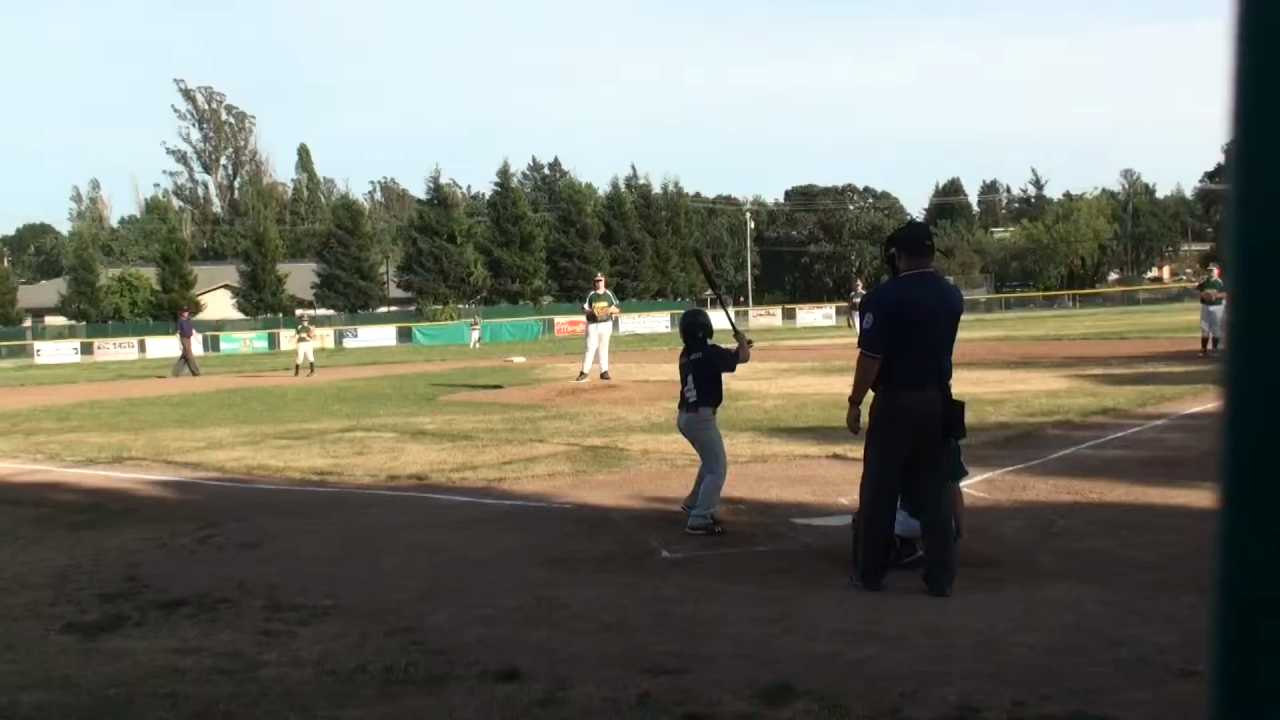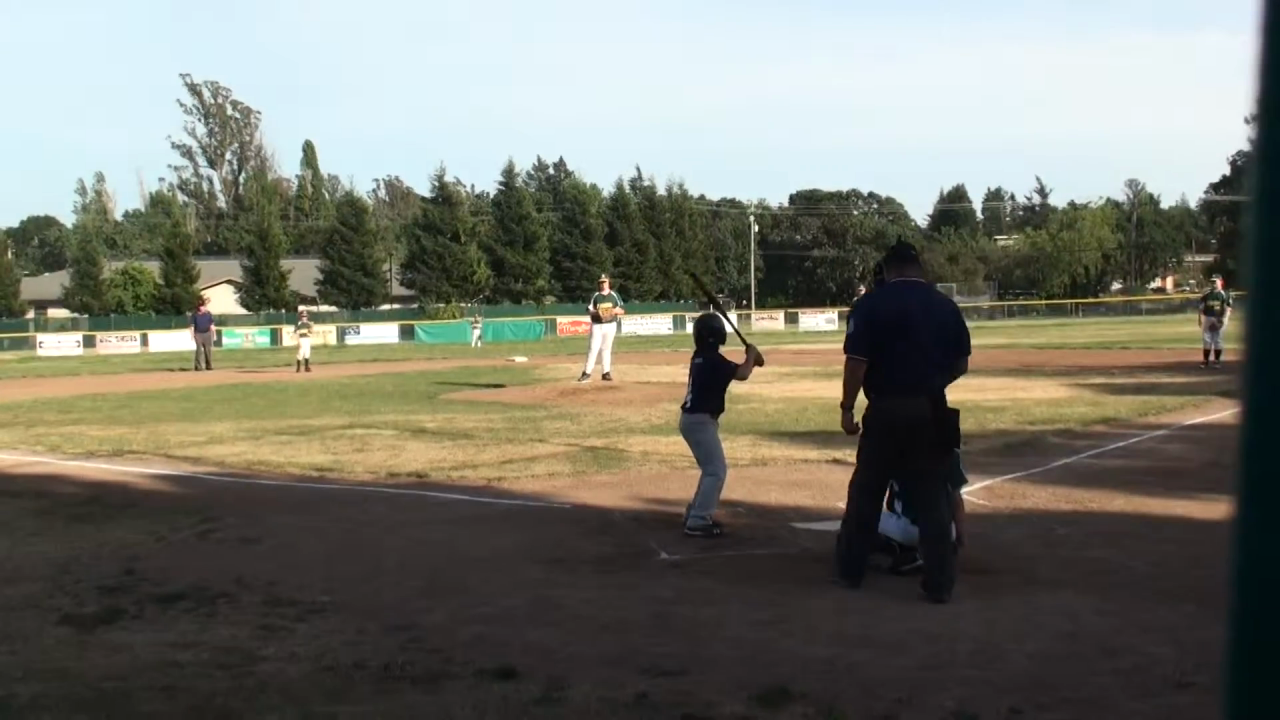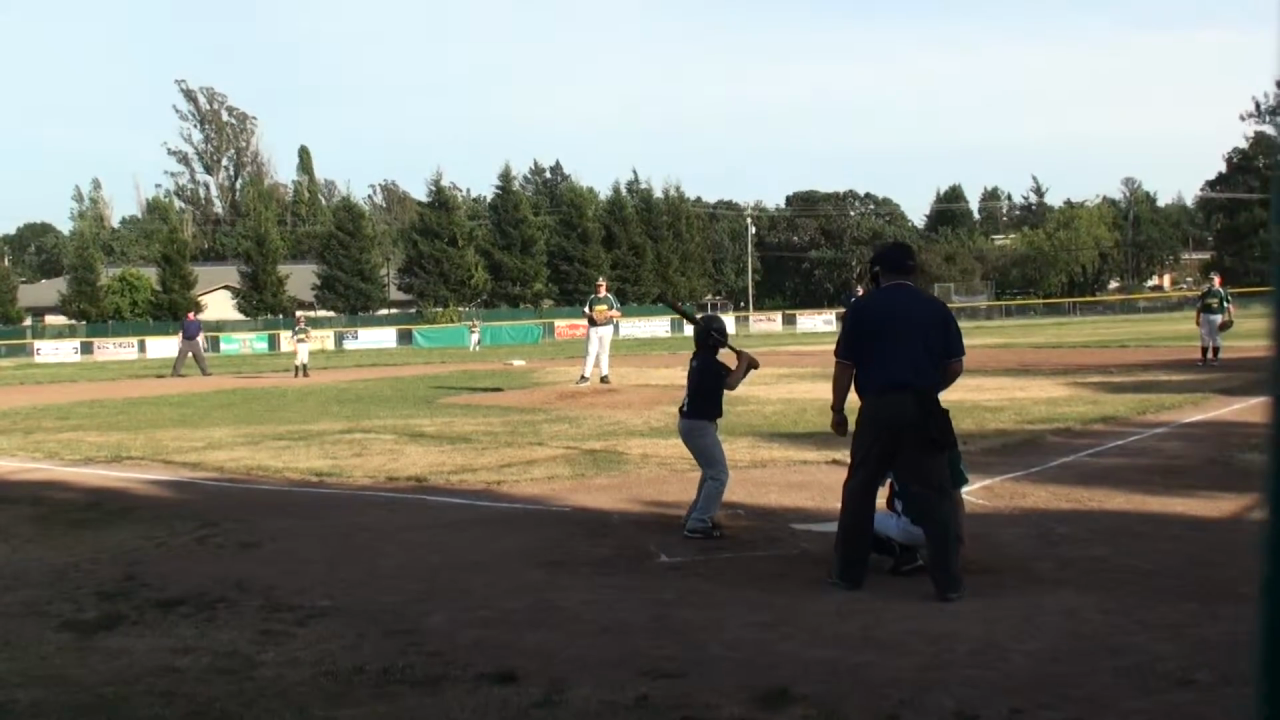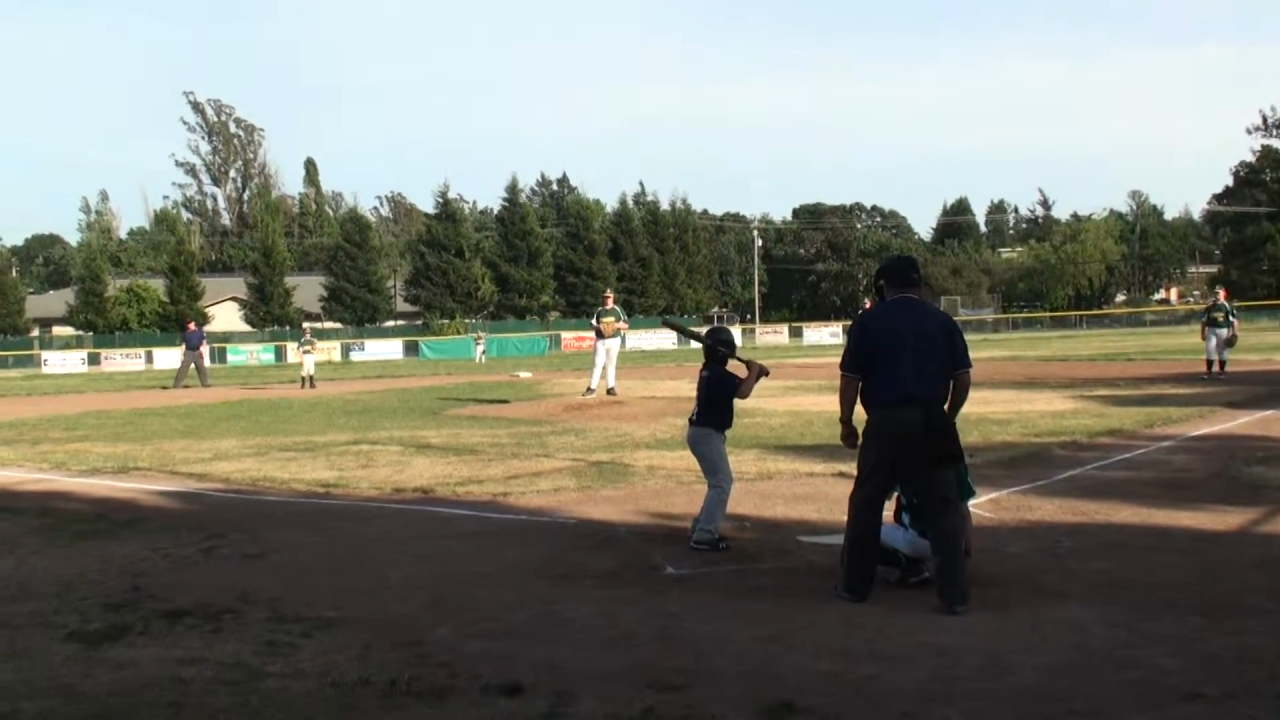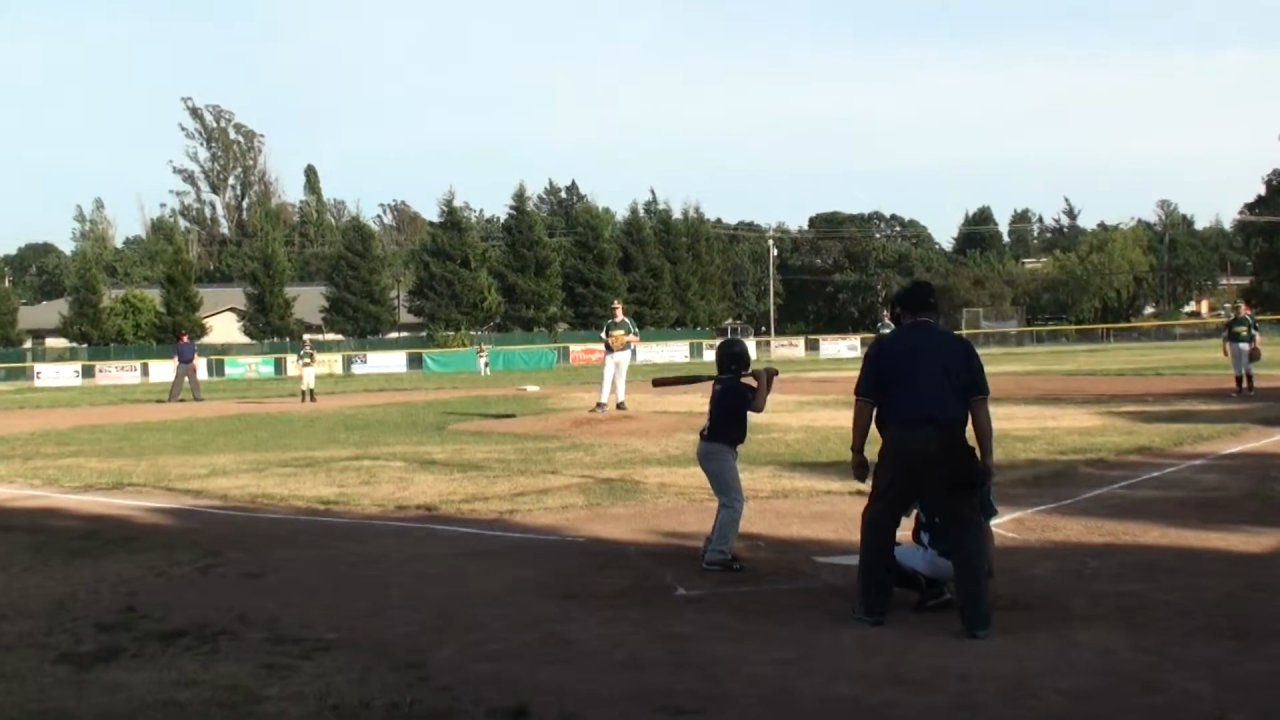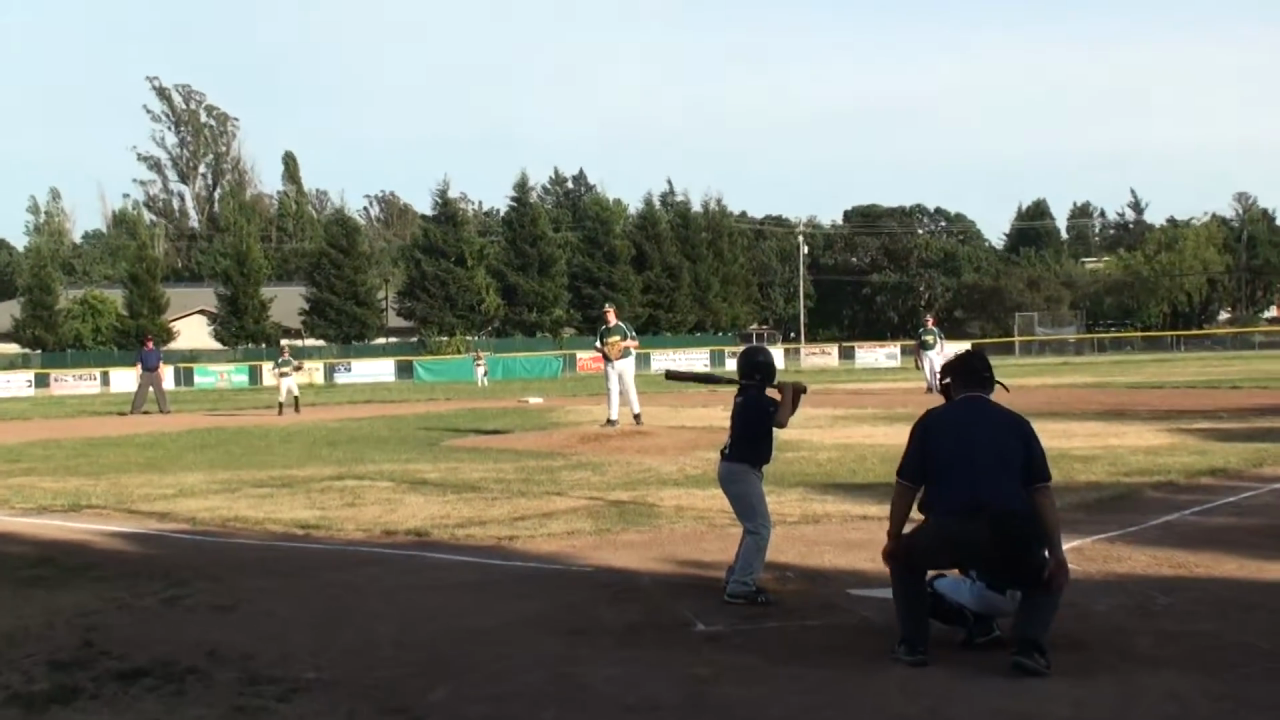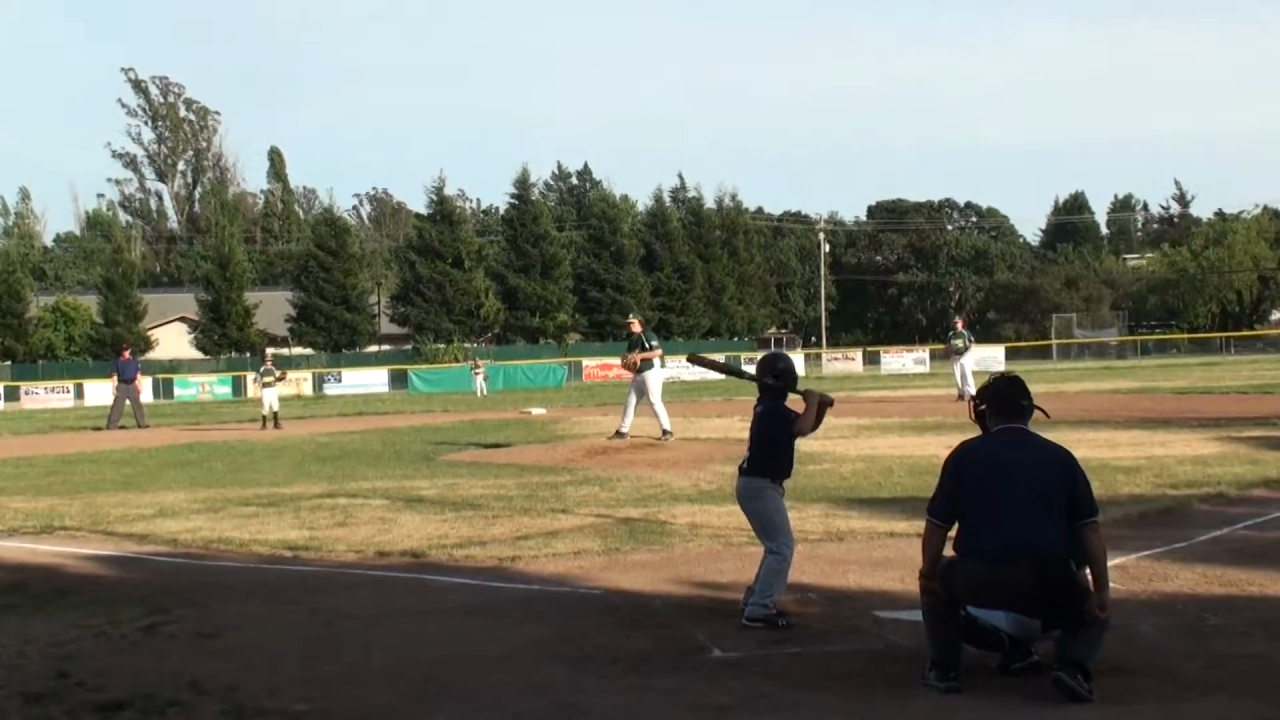
dt=0.7s
person 1, frame 1
left shoulder: (885, 296)
right shoulder: (951, 295)
left elbow: (871, 357)
left wrist: (855, 402)
left hip: (895, 403)
right hip: (937, 401)
left knee: (879, 489)
right knee: (934, 490)
left ankle: (869, 573)
right ankle: (940, 578)
person 1, frame 2
left shoulder: (872, 304)
right shoulder: (945, 306)
left elbow: (857, 362)
right elbow: (960, 364)
left wrist: (847, 408)
left hip: (886, 410)
right hip: (930, 410)
left knee: (866, 492)
right knee: (932, 497)
left ankle: (850, 570)
right ankle: (939, 583)
person 1, frame 3
left shoulder: (863, 307)
right shoulder: (936, 308)
left elbow: (844, 365)
right elbow: (954, 367)
left wrist: (837, 410)
left hip: (877, 410)
right hip: (922, 410)
left knee: (859, 491)
right knee: (935, 495)
left ankle: (848, 573)
right ankle: (948, 581)
person 1, frame 4
left shoulder: (868, 321)
right shoulder: (942, 321)
left elbow: (850, 379)
right elbow: (962, 379)
left wrist: (846, 422)
right wrist: (946, 415)
left hip: (884, 423)
right hip: (929, 423)
left knee: (866, 503)
right knee: (942, 507)
left ankle: (855, 585)
right ankle: (954, 595)
person 1, frame 5
left shoulder: (884, 346)
right shoulder: (960, 346)
left elbow: (865, 404)
right elbow: (979, 405)
left wrist: (857, 452)
right wrist: (987, 458)
left hip: (899, 446)
right hip: (948, 446)
left knee: (878, 525)
right knee: (966, 531)
left ankle: (872, 607)
right ankle: (977, 618)
person 1, frame 6
left shoulder: (932, 421)
right shoulder: (1016, 424)
left elbow: (906, 487)
right elbow: (1041, 492)
left wrist: (893, 538)
right wrist: (1056, 552)
left hip: (945, 531)
right hip: (1003, 533)
left knee: (904, 559)
right knee: (1046, 579)
left ankle: (913, 644)
right ankle: (1029, 646)
person 1, frame 7
left shoulder: (966, 454)
right shoulder: (1059, 456)
left elbow: (937, 525)
right elbow: (1089, 527)
left wrist: (928, 576)
right wrist: (1100, 590)
left hip: (980, 580)
right hip: (1046, 582)
left knee: (938, 578)
right knee: (1092, 612)
left ankle: (944, 668)
right ankle: (1072, 665)
person 2, frame 1
left shoulder: (686, 354)
right shoulder: (709, 352)
right elbow: (744, 357)
left wrist: (739, 347)
right wrist: (742, 341)
left hip: (686, 416)
right hip: (701, 417)
left knee: (710, 462)
right knee: (716, 468)
left ankle: (694, 505)
right ankle: (699, 521)
person 2, frame 2
left shoulder: (701, 357)
right shoulder: (713, 359)
left elbow: (731, 371)
right elbow: (741, 374)
left wrist: (750, 360)
right wrist: (751, 355)
left hip: (694, 419)
right hip: (700, 421)
left knee: (713, 468)
right knee: (715, 472)
left ankle: (696, 513)
right ankle: (697, 522)
person 2, frame 3
left shoulder: (701, 359)
right shoulder: (708, 363)
left elbow: (731, 378)
right elbow: (731, 383)
left wrist: (746, 365)
right wrist: (743, 362)
left hip: (693, 422)
right hip: (698, 425)
left knee: (711, 471)
right knee: (719, 474)
left ankle: (695, 517)
right ankle: (697, 525)
person 2, frame 4
left shoulder: (711, 371)
right shoulder: (718, 374)
left elbow: (741, 385)
right elbow: (743, 392)
left wrist: (756, 373)
right wrist: (754, 372)
left hip: (704, 432)
right hip: (706, 434)
left knee: (719, 482)
right knee: (721, 483)
left ankle: (702, 528)
right ankle: (704, 536)
person 2, frame 5
left shoulder: (725, 384)
right shoulder: (732, 387)
left elbow: (757, 396)
right elbow: (758, 406)
left wrist: (766, 379)
right wrist: (762, 379)
left hip: (715, 448)
right hip: (718, 450)
left knee: (729, 500)
right knee: (733, 502)
left ankle: (713, 548)
right ankle: (716, 556)
person 2, frame 6
left shoulder: (749, 397)
right shoulder: (754, 399)
left elbow: (784, 412)
right elbow: (781, 421)
left wrist: (794, 394)
right wrist: (787, 393)
left hip: (738, 467)
right hip: (741, 470)
left knee: (754, 526)
right knee: (759, 528)
left ankle: (736, 579)
right ankle: (740, 588)
person 2, frame 7
left shoulder: (771, 407)
right shoulder: (773, 409)
left elbow: (808, 426)
right elbow: (802, 429)
left wrist: (821, 406)
right wrist: (811, 401)
left hip: (758, 483)
right hip: (759, 485)
left knee: (776, 545)
right knee: (782, 547)
left ankle: (755, 601)
right ankle: (759, 611)
